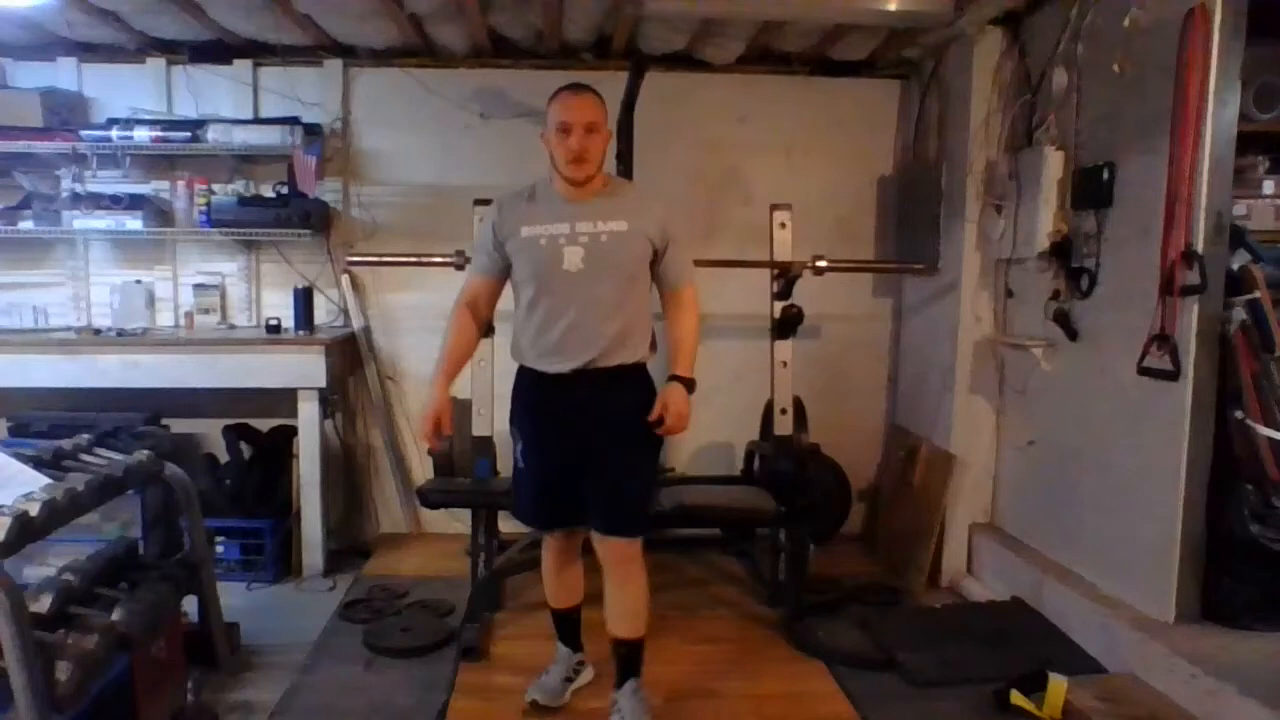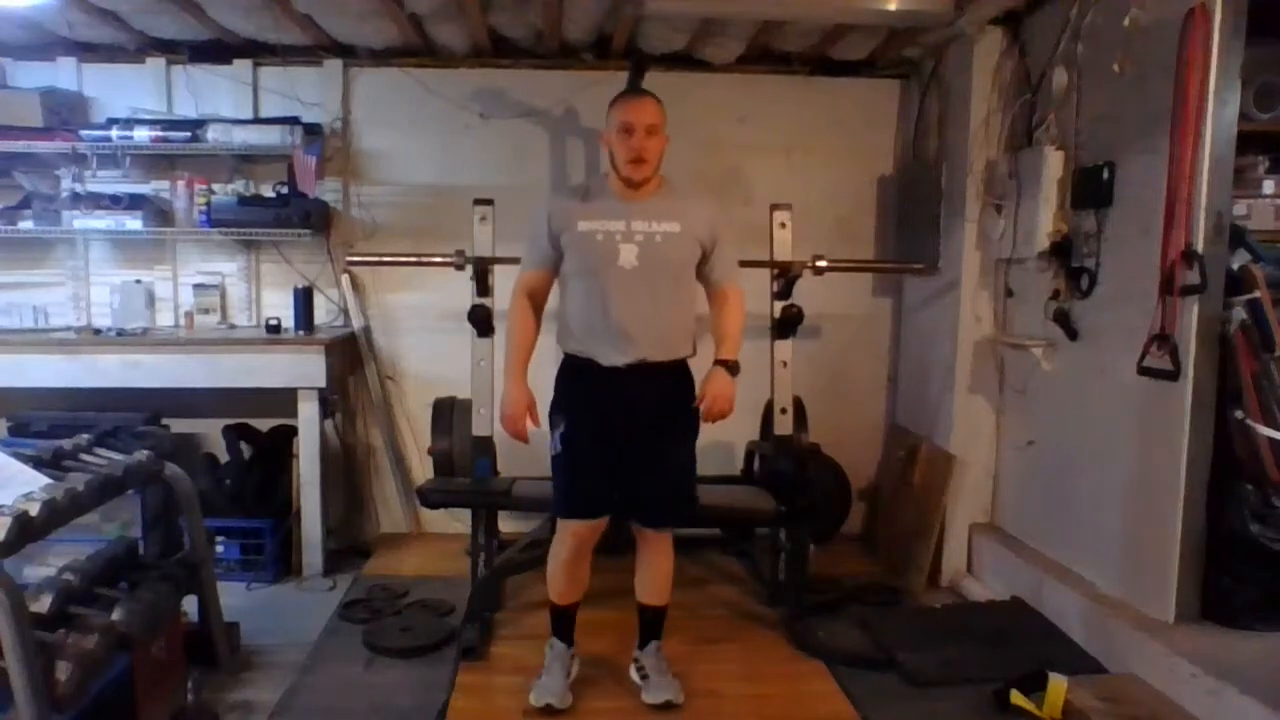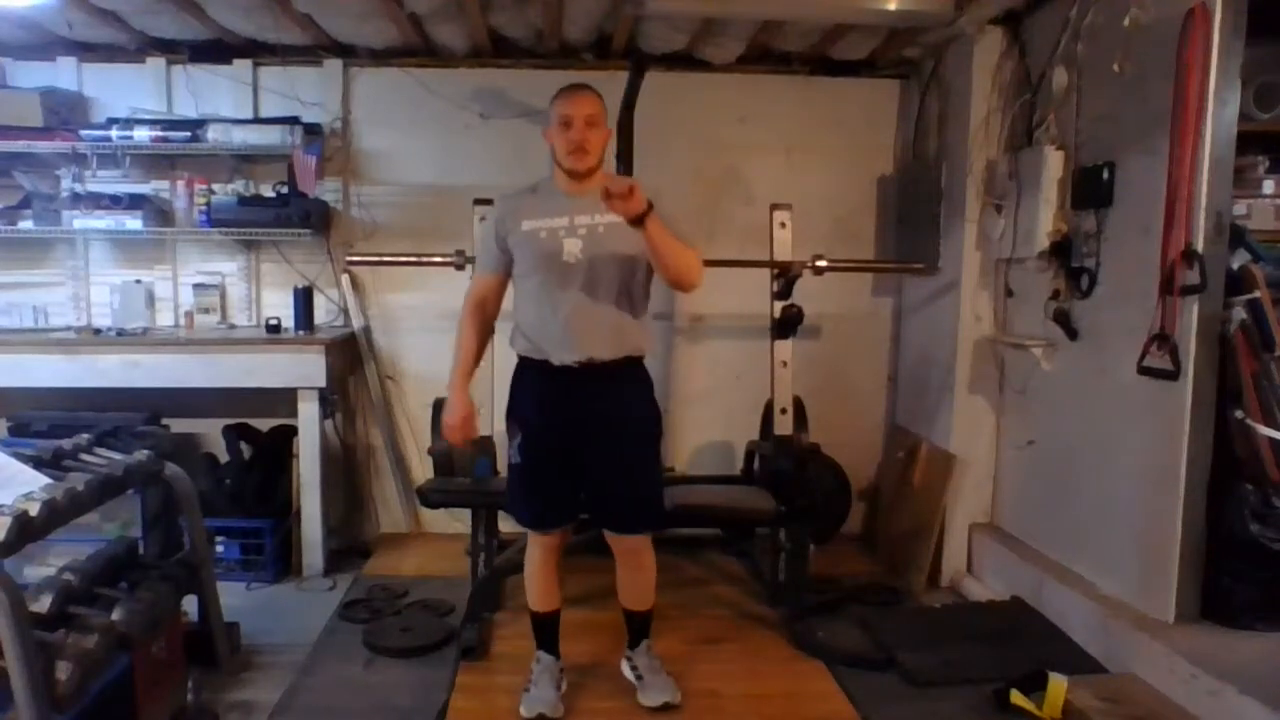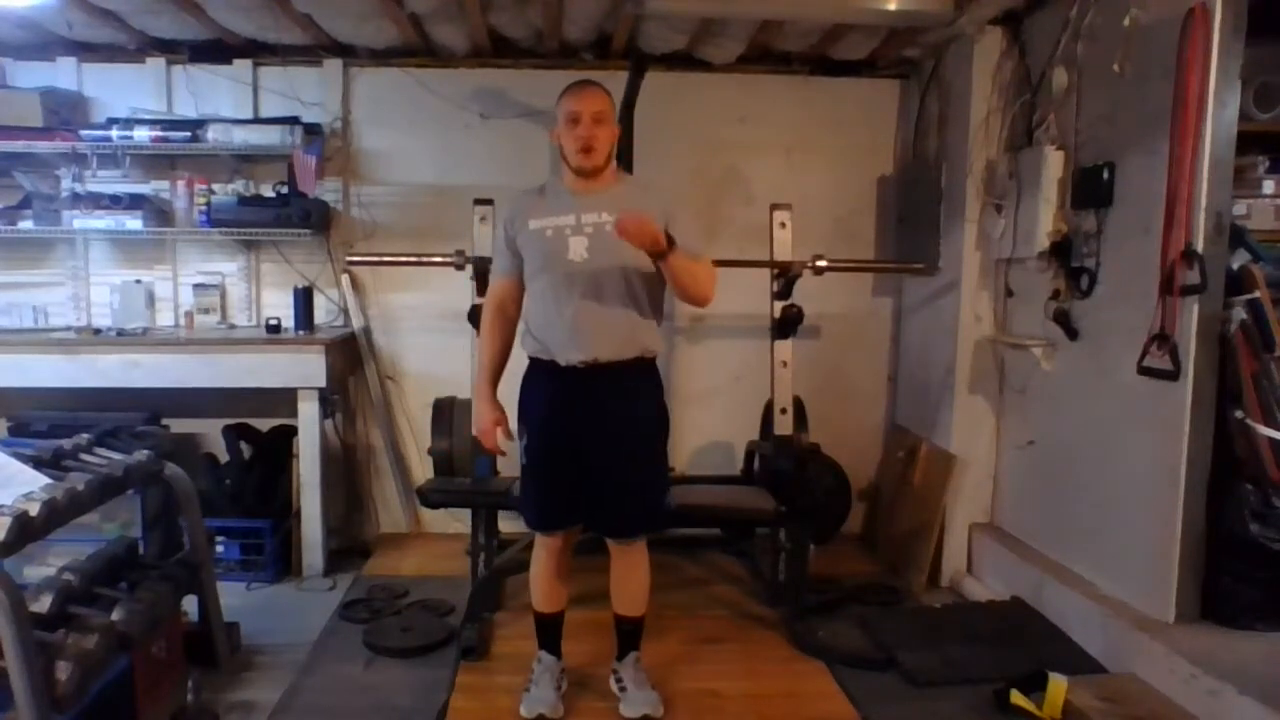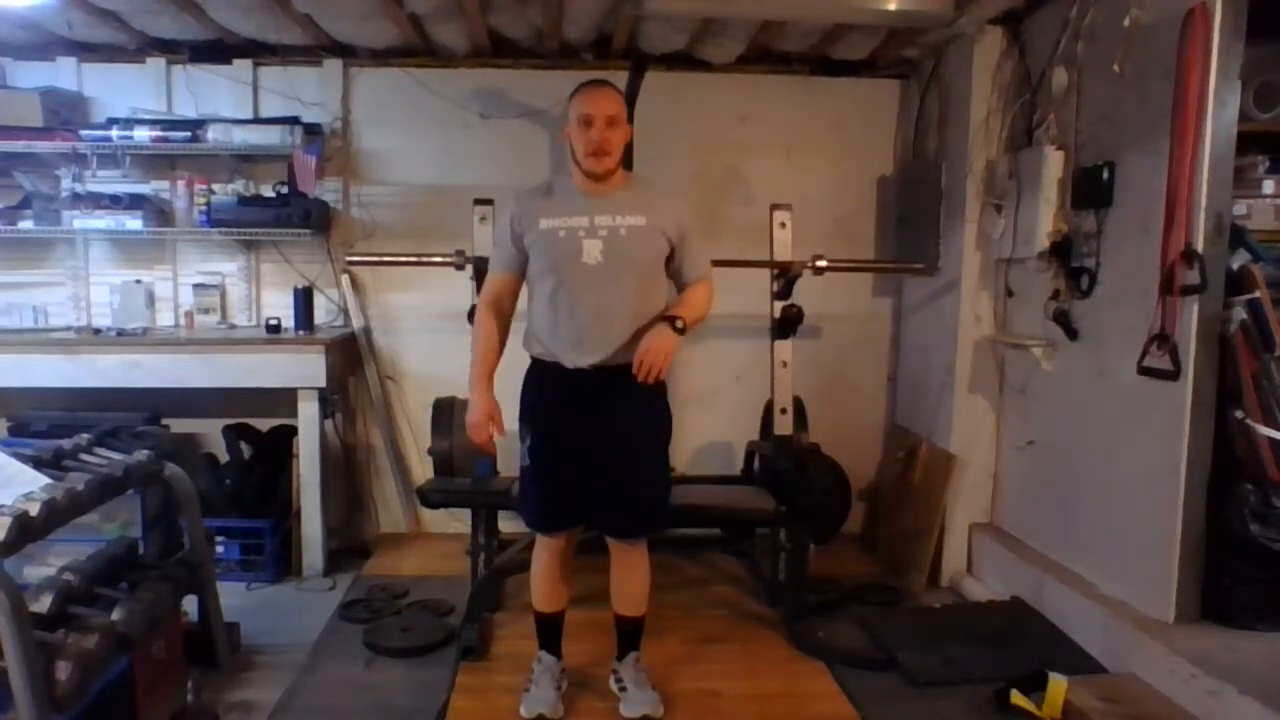
dt=0.7s
person 1, frame 1
left shoulder: (644, 213)
right shoulder: (512, 215)
left elbow: (681, 298)
right elbow: (473, 304)
left wrist: (680, 380)
right wrist: (441, 385)
left hip: (621, 392)
right hip: (542, 393)
left knee: (619, 547)
right knee: (557, 537)
right ankle: (570, 655)
person 1, frame 2
left shoulder: (695, 216)
right shoulder: (567, 212)
left elbow: (727, 296)
right elbow: (527, 296)
left wrist: (725, 365)
right wrist: (515, 379)
left hip: (665, 388)
right hip: (586, 384)
left knee: (655, 530)
right knee: (577, 528)
left ankle: (649, 652)
right ankle: (560, 650)
person 1, frame 3
left shoulder: (637, 207)
right shoulder: (515, 212)
left elbow: (689, 278)
right elbow: (480, 304)
left wrist: (642, 219)
right wrist: (459, 390)
left hip: (619, 385)
right hip: (541, 386)
left knee: (631, 535)
right knee: (545, 535)
left ankle: (641, 653)
right ankle: (547, 663)
person 1, frame 4
left shoulder: (650, 201)
right shoulder: (525, 211)
left elbow: (703, 291)
right elbow: (499, 309)
left wrist: (662, 247)
right wrist: (485, 394)
left hip: (629, 386)
right hip: (550, 387)
left knee: (628, 537)
right knee: (551, 536)
left ankle: (628, 664)
right ankle: (548, 663)
person 1, frame 5
left shoulder: (659, 209)
right shoulder: (531, 209)
left elbow: (699, 287)
right elbow: (494, 303)
left wrist: (671, 325)
right wrist: (480, 389)
left hip: (632, 391)
right hip: (553, 388)
left knee: (629, 537)
right knee: (553, 536)
left ankle: (628, 663)
right ankle: (549, 662)
